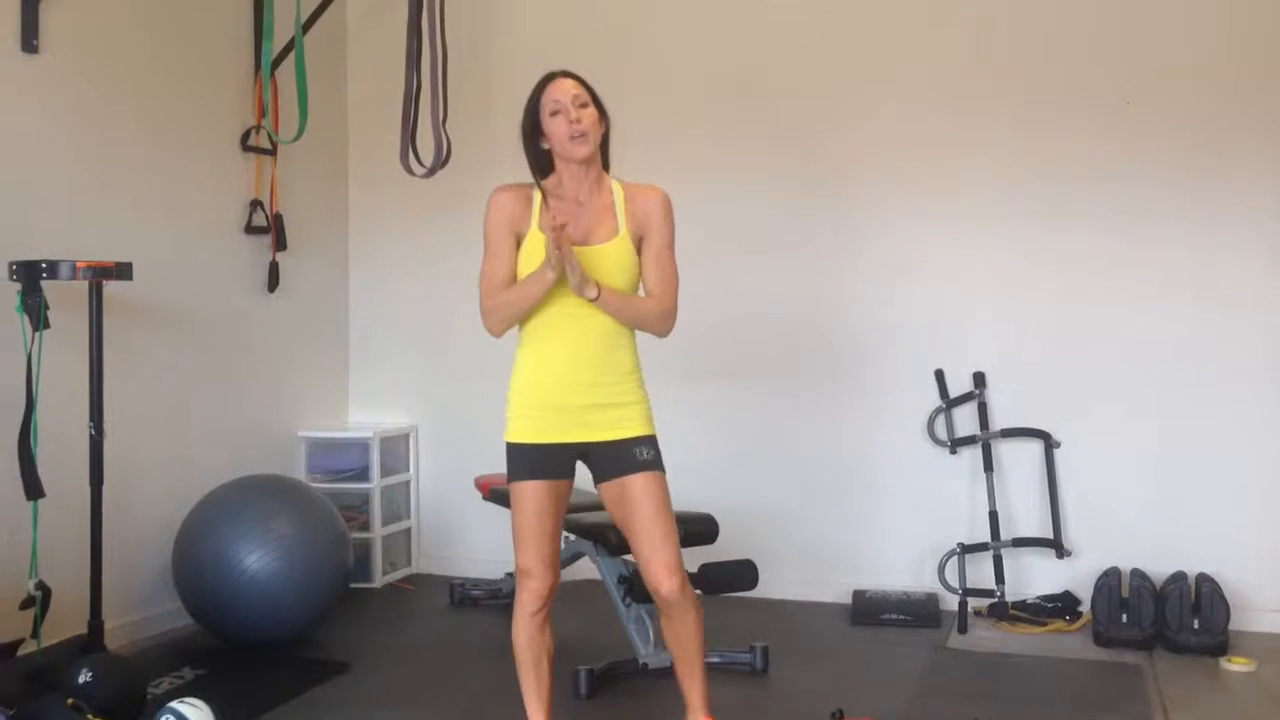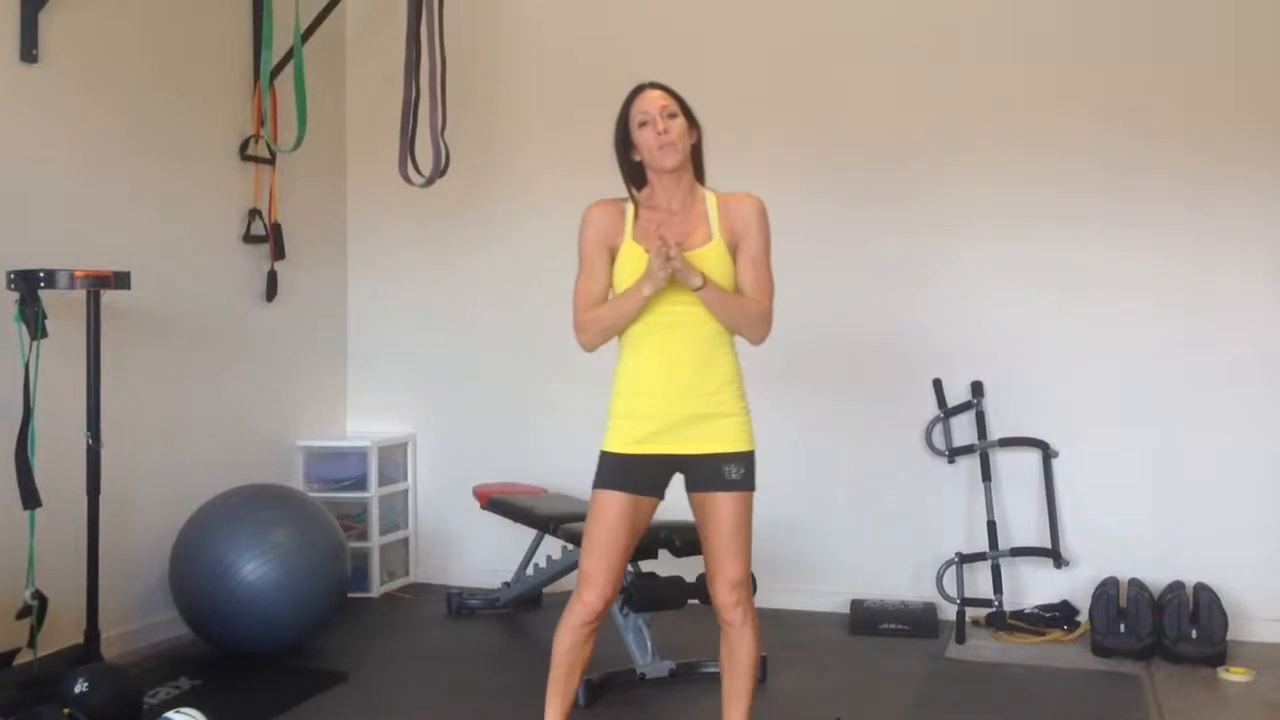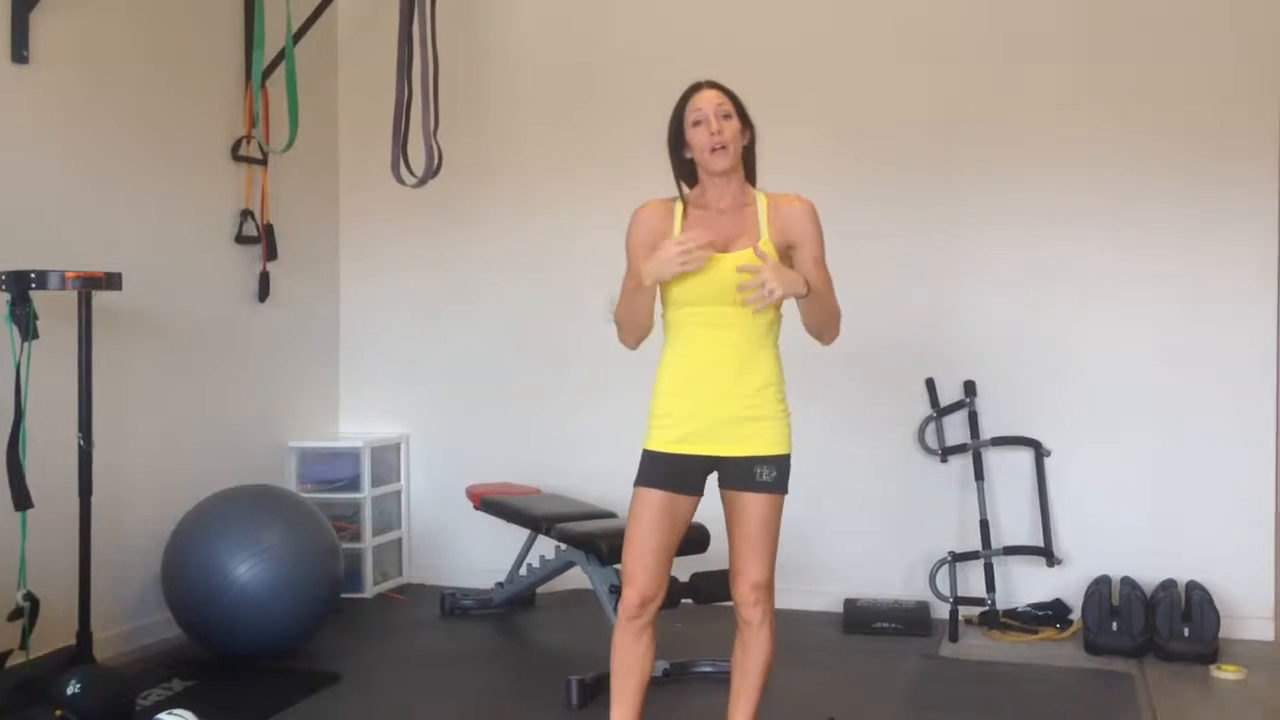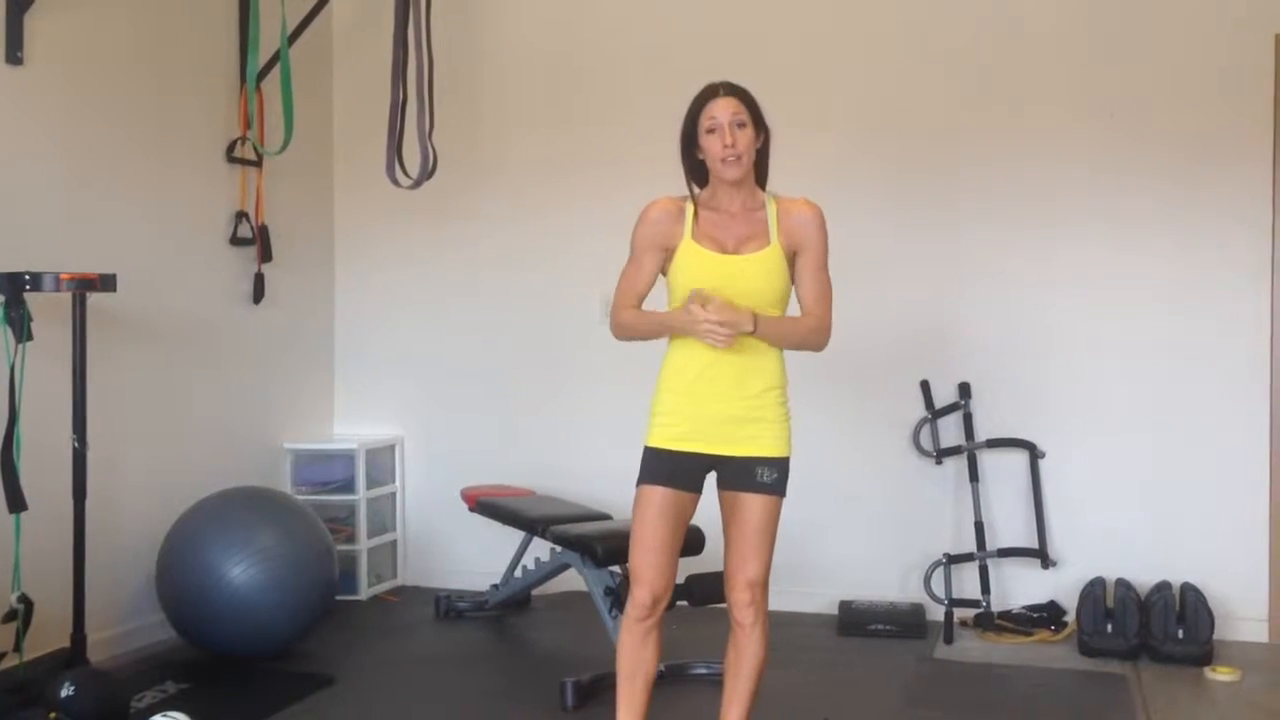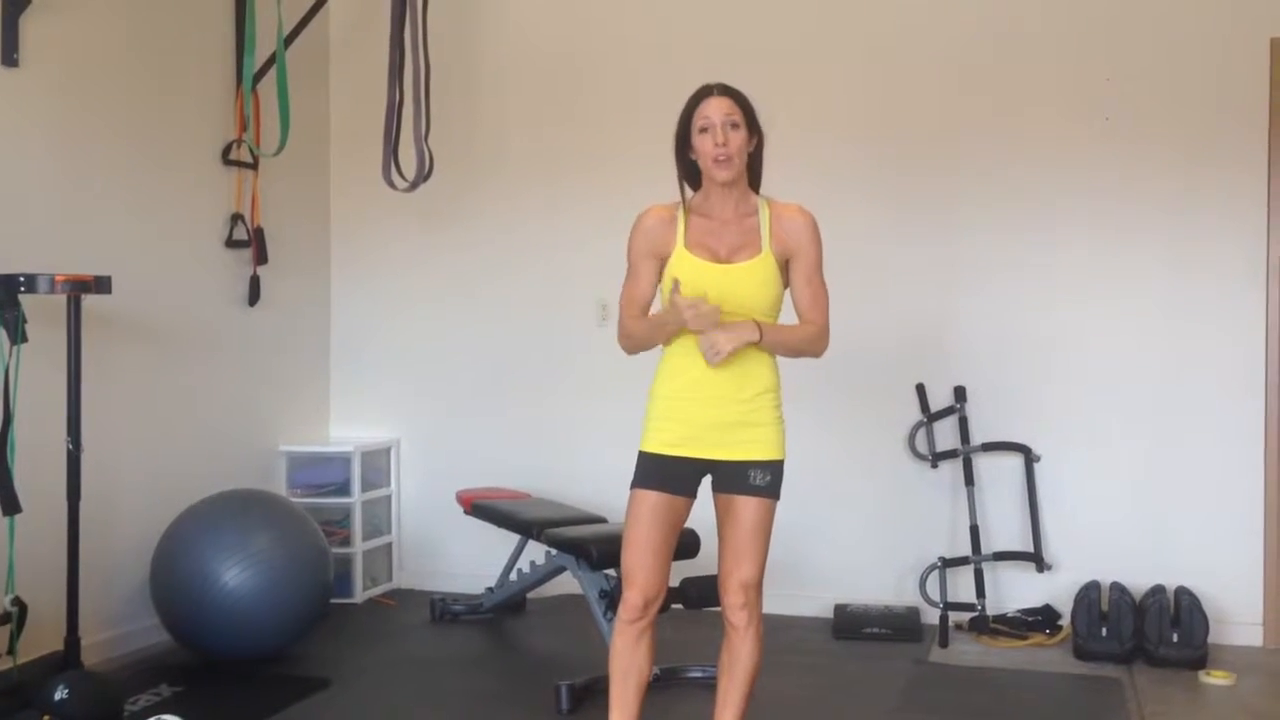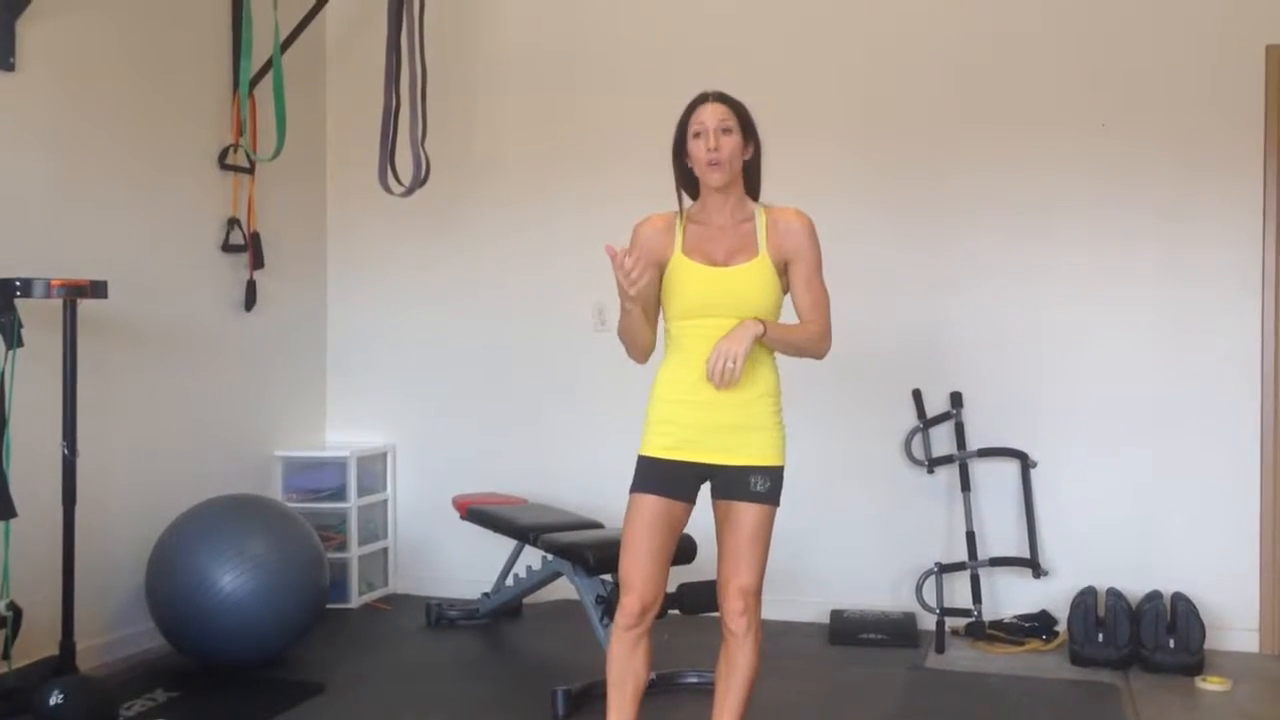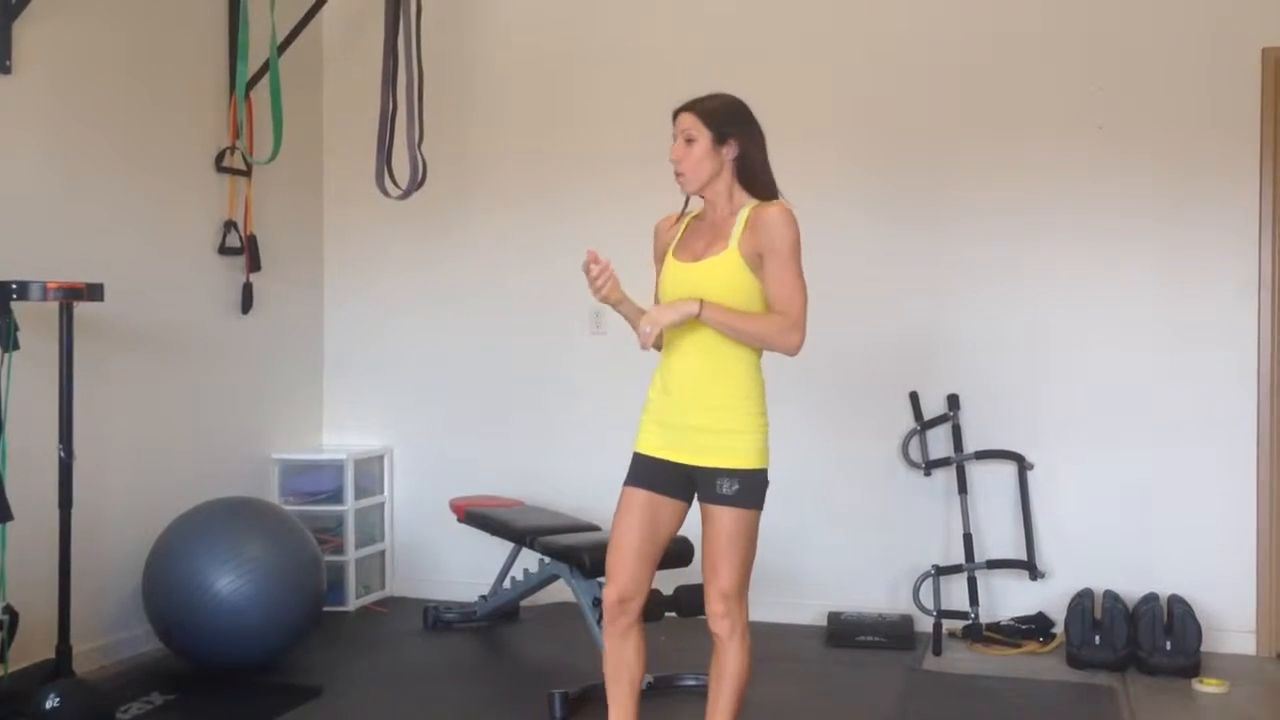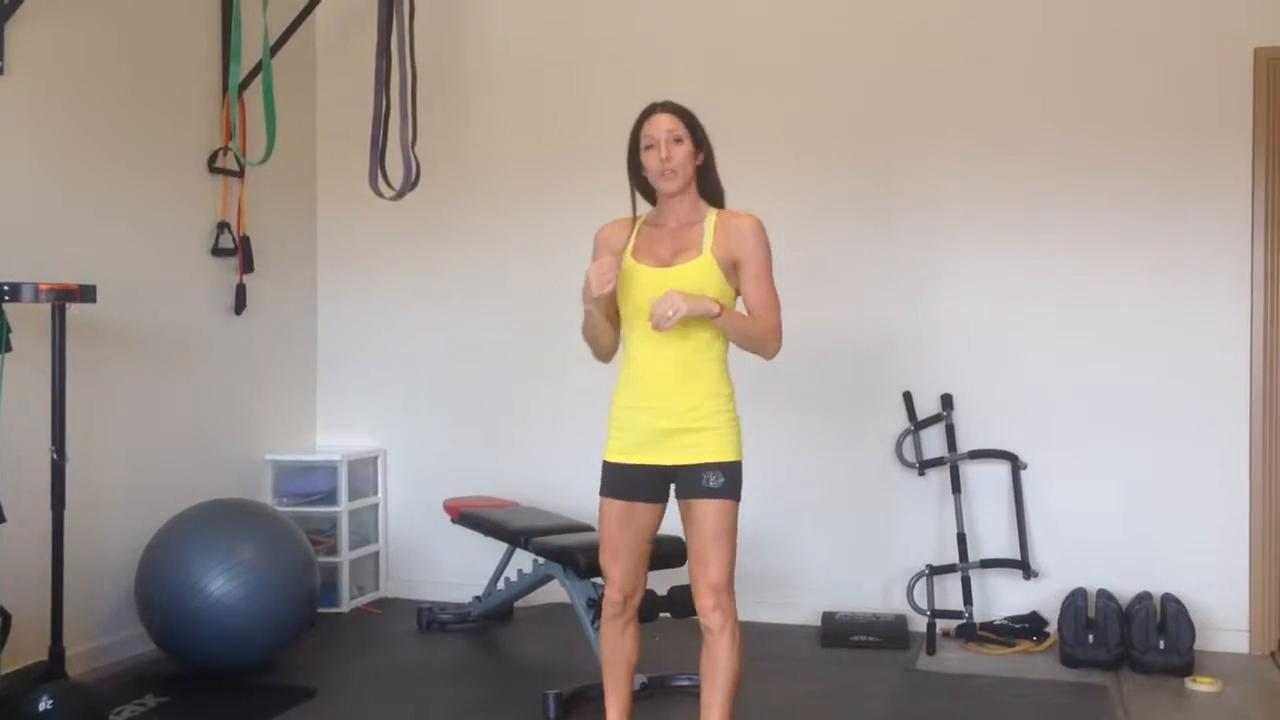
dt=0.5s
person 1, frame 1
left shoulder: (646, 204)
right shoulder: (512, 205)
left elbow: (661, 316)
right elbow: (493, 316)
left wrist: (585, 284)
right wrist: (548, 271)
left hip: (620, 415)
right hip: (538, 416)
left knee: (669, 584)
right knee: (535, 587)
person 1, frame 2
left shoulder: (739, 211)
right shoulder: (606, 219)
left elbow: (757, 323)
right elbow: (587, 331)
left wrist: (692, 275)
right wrist: (650, 281)
left hip: (718, 427)
right hip: (636, 429)
left knee: (733, 597)
right knee: (592, 597)
person 1, frame 3
left shoulder: (789, 215)
right shoulder: (655, 218)
left elbow: (827, 328)
right elbow: (629, 336)
left wrist: (797, 285)
right wrist: (649, 278)
left hip: (756, 429)
right hip: (676, 428)
left knee: (753, 598)
right knee: (637, 597)
person 1, frame 4
left shoulder: (799, 219)
right shoulder: (664, 218)
left elbow: (818, 331)
right elbow: (620, 320)
left wrist: (748, 321)
right wrist: (680, 320)
left hip: (758, 430)
right hip: (678, 426)
left knee: (748, 599)
right knee: (645, 595)
person 1, frame 5
left shoulder: (791, 225)
right shoulder: (657, 225)
left elbow: (815, 336)
right elbow: (629, 337)
left wrist: (749, 330)
right wrist: (671, 320)
left hip: (751, 434)
right hip: (673, 430)
left knee: (741, 601)
right knee: (638, 598)
person 1, frame 6
left shoulder: (788, 229)
right shoulder: (655, 234)
left elbow: (819, 338)
right elbow: (639, 349)
left wrist: (755, 326)
right wrist: (630, 299)
left hip: (751, 440)
right hip: (671, 436)
left knee: (740, 609)
right knee: (635, 605)
person 1, frame 7
left shoulder: (769, 221)
right shoulder: (669, 230)
left elbow: (789, 334)
left wrist: (694, 307)
right wrist: (621, 302)
left hip: (732, 441)
right hip: (662, 435)
left knee: (724, 611)
right knee: (619, 598)
person 1, frame 8
left shoulder: (737, 231)
right shoulder: (616, 237)
left elbow: (769, 339)
right elbow: (604, 349)
left wrist: (708, 307)
right wrist: (594, 304)
left hip: (705, 437)
right hip: (631, 437)
left knee: (713, 604)
right knee: (619, 596)
